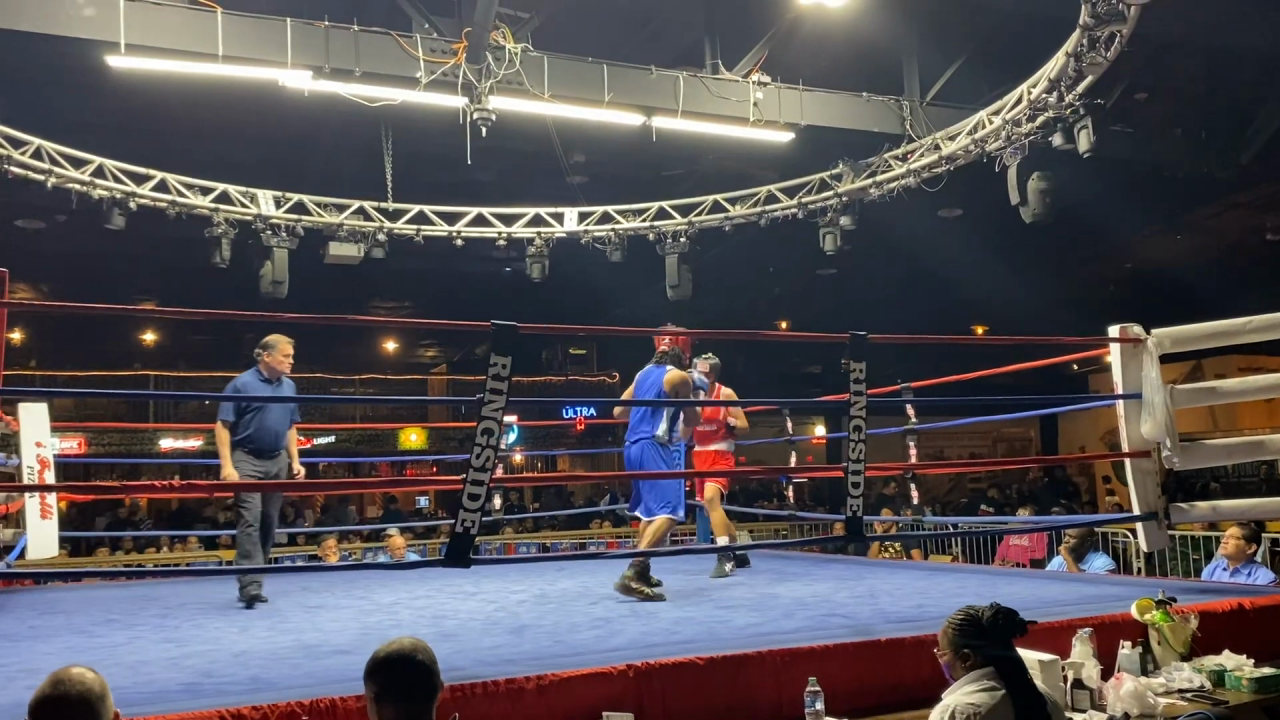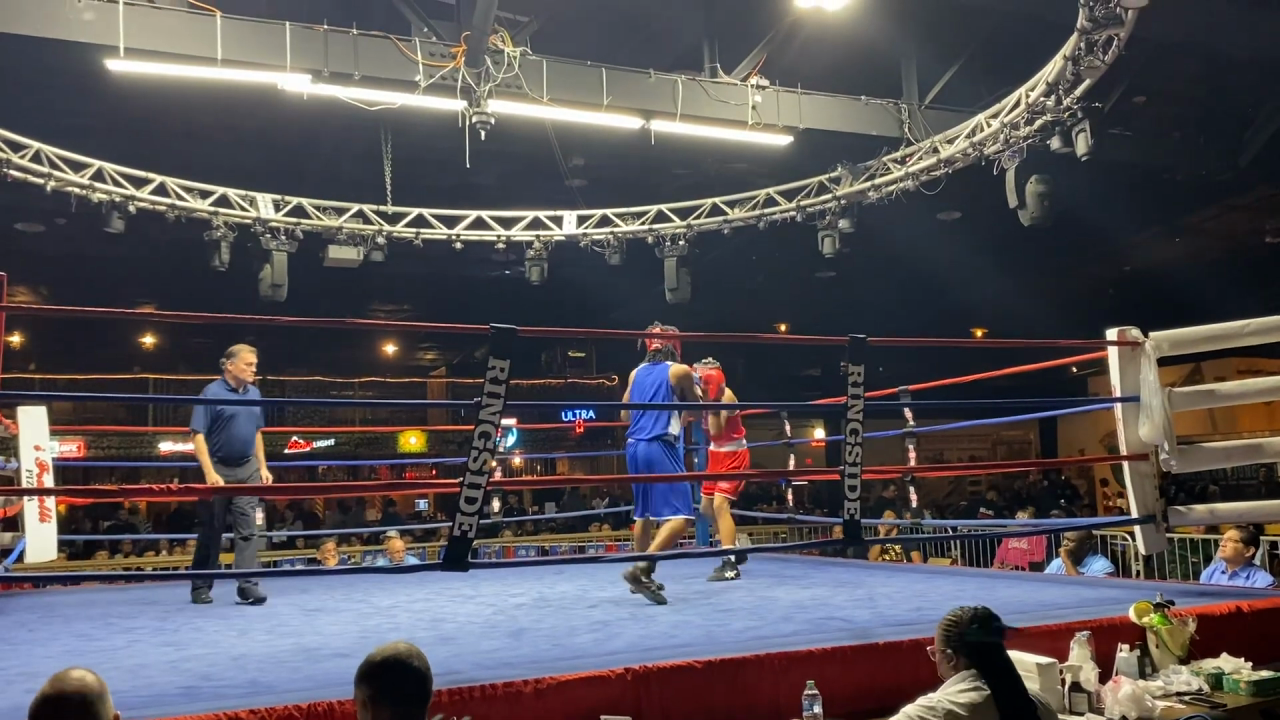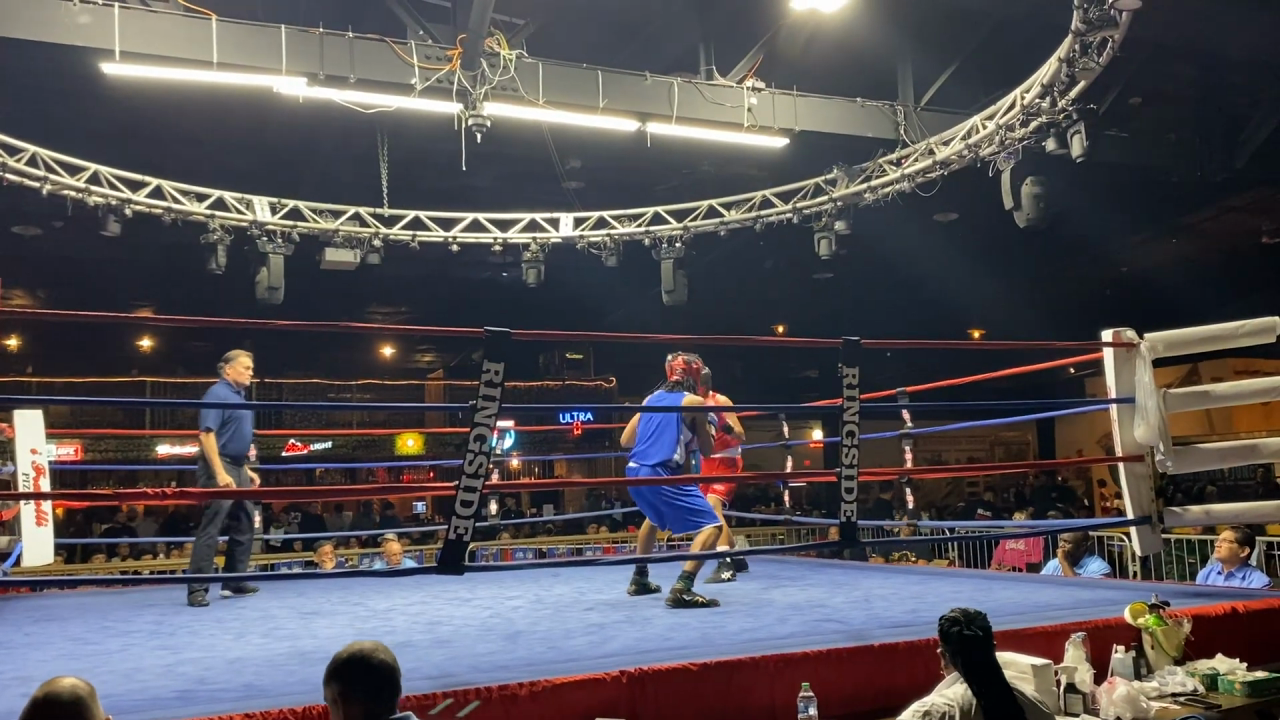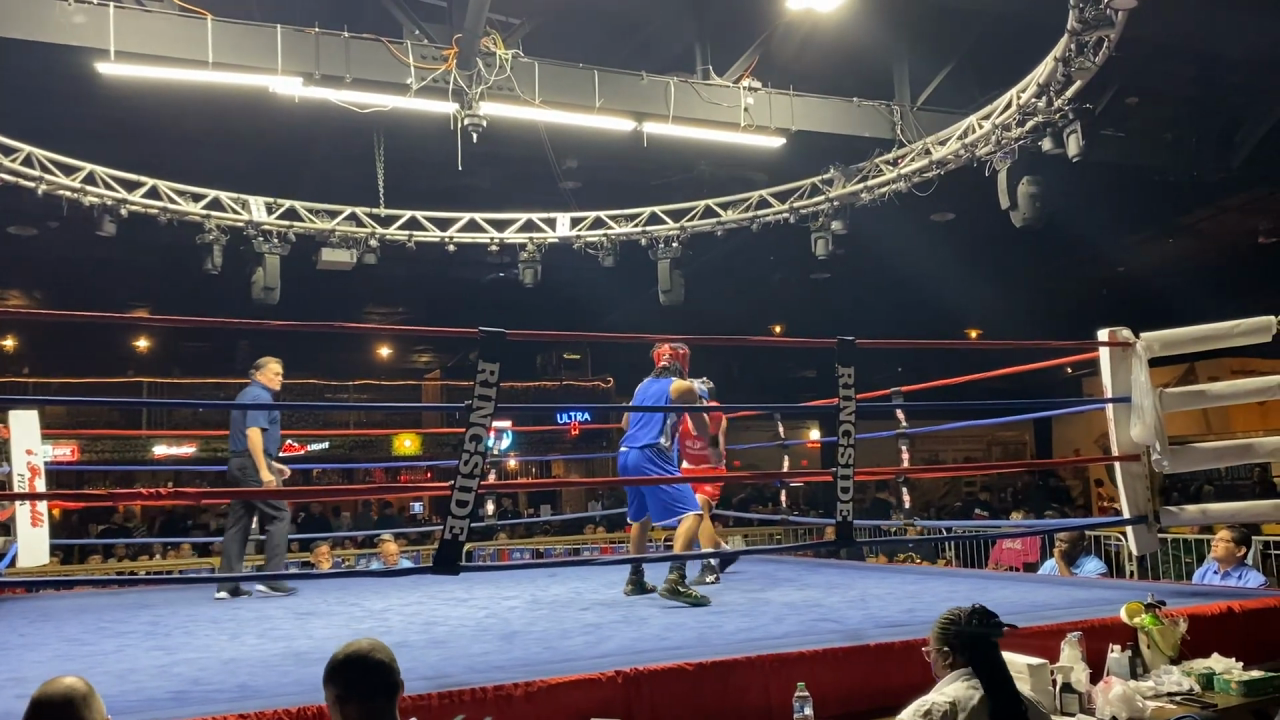
dt=0.5s
person 1, frame 1
left shoulder: (643, 374)
right shoulder: (679, 377)
left elbow: (619, 412)
right elbow: (693, 423)
right wrist: (696, 395)
left hip: (633, 448)
right hip: (654, 448)
left knee: (651, 513)
right knee: (668, 514)
left ankle: (642, 572)
right ankle: (631, 575)
person 1, frame 2
left shoulder: (637, 373)
right shoulder: (681, 371)
left elbow: (626, 415)
right wrist: (694, 389)
left hip: (634, 447)
right hip: (660, 448)
left knee: (645, 513)
right knee: (679, 515)
left ankle: (643, 574)
right ankle: (641, 569)
person 1, frame 3
left shoulder: (651, 399)
right shoulder: (696, 402)
left elbow: (626, 440)
right elbow: (707, 450)
right wrist: (705, 425)
left hip: (635, 471)
right hip: (662, 473)
left knee: (655, 518)
right knee: (710, 526)
left ankle: (639, 579)
right ankle: (682, 589)
person 1, frame 4
left shoulder: (643, 385)
right shoulder: (684, 387)
right elbow: (704, 432)
right wrist: (701, 404)
left hip: (626, 456)
right hip: (651, 457)
left knee: (641, 516)
right knee: (691, 513)
left ankle: (635, 579)
right ankle: (675, 580)
person 2, frame 1
left shoulder: (289, 387)
right shoulder: (241, 384)
right elbow: (223, 426)
left wrist: (295, 460)
right wrist: (226, 465)
left hip: (277, 462)
right hip: (246, 460)
left knee: (268, 523)
right knee: (250, 518)
left ankle: (253, 585)
right ankle: (249, 584)
person 2, frame 2
left shoulder: (254, 394)
right shoulder: (211, 394)
right elbow: (198, 435)
left wrist: (263, 466)
right wrist: (209, 472)
left hip: (247, 469)
right hip: (219, 469)
left knee: (247, 526)
right knee: (211, 529)
left ankle: (247, 586)
right ankle: (200, 586)
person 2, frame 3
left shoulder: (238, 395)
right shoulder: (218, 394)
right elbow: (206, 434)
left wrist: (245, 469)
right wrist: (220, 473)
left hip: (235, 469)
right hip: (220, 471)
left knee: (243, 526)
right knee: (211, 528)
left ankle: (234, 582)
right ankle: (197, 588)
person 2, frame 4
left shoulder: (248, 395)
right shoulder: (260, 396)
right elbow: (253, 433)
left wrist: (272, 464)
right wrist: (264, 470)
left hip: (239, 464)
right hip: (252, 466)
left knee: (238, 522)
right knee: (279, 516)
left ankle: (227, 584)
right ankle: (271, 578)
person 3, frame 1
left shoulder: (726, 395)
left elbow: (744, 426)
left wrist: (728, 423)
left hip: (721, 454)
right hip: (699, 455)
left knee: (711, 499)
right knee: (713, 506)
left ankle: (725, 557)
right ankle: (739, 555)
person 3, frame 2
left shoulder: (725, 395)
right shoulder: (698, 395)
left elbow: (715, 430)
left wrist: (715, 399)
left hip: (733, 454)
right hip: (716, 454)
left knee: (720, 505)
right knee: (707, 508)
left ankle: (730, 564)
right ankle: (735, 553)
person 3, frame 3
left shoulder: (721, 402)
left elbow: (740, 435)
left wrist: (725, 425)
left hip: (727, 461)
right hip: (708, 462)
left knee: (713, 507)
right knee: (711, 513)
left ankle: (725, 565)
right ankle: (737, 559)
person 3, frame 4
left shoulder: (717, 419)
left elbow: (717, 458)
left wrist: (714, 434)
left hip: (712, 469)
right hip: (688, 470)
left knee: (700, 507)
left ankle: (709, 567)
right ankle: (725, 552)
